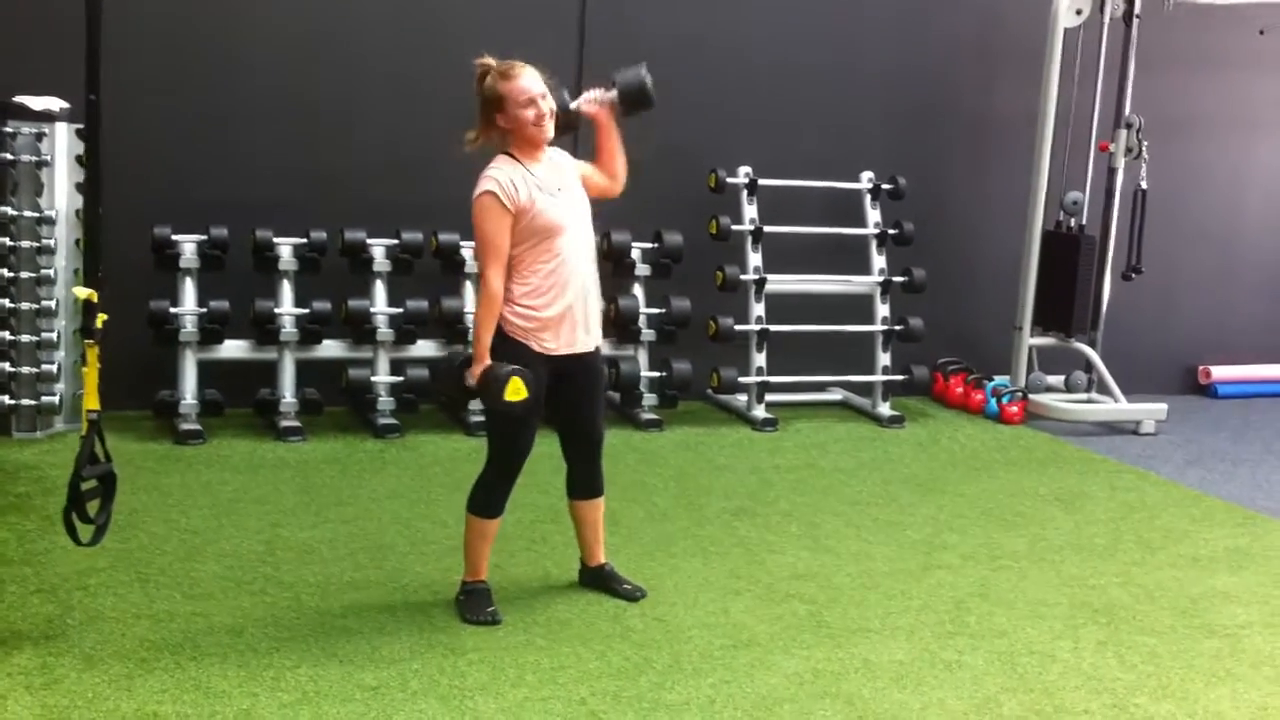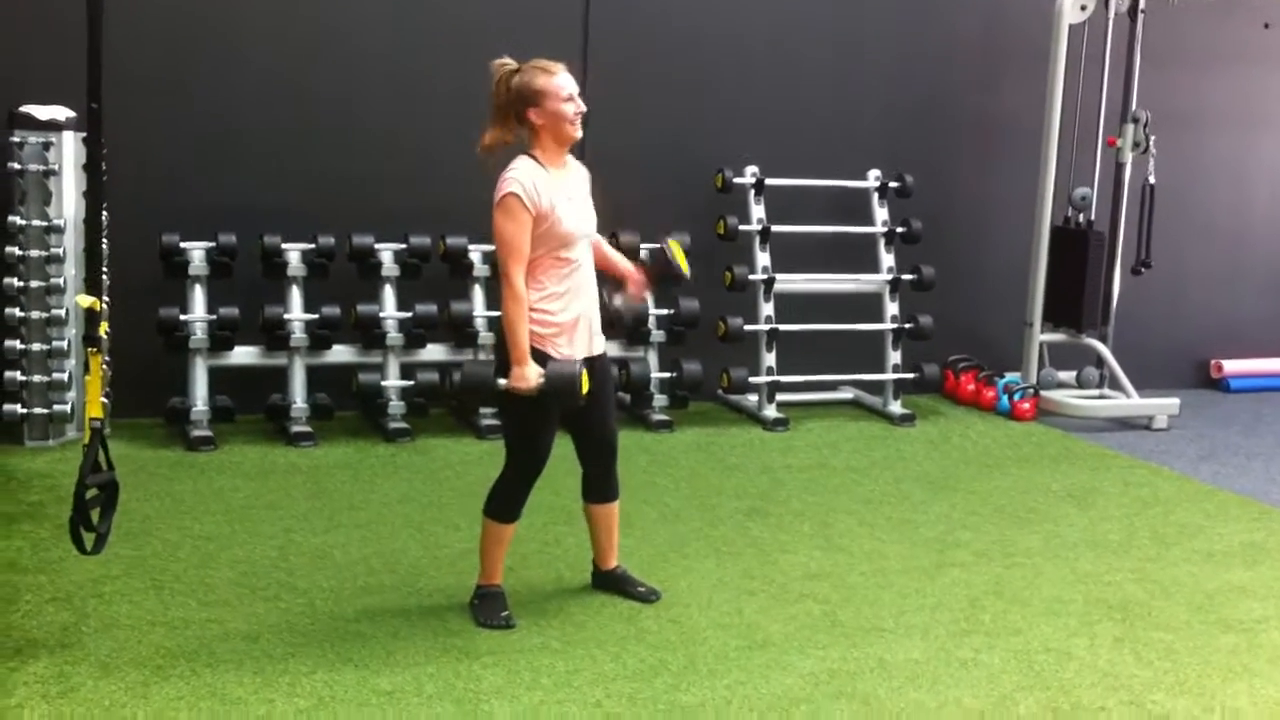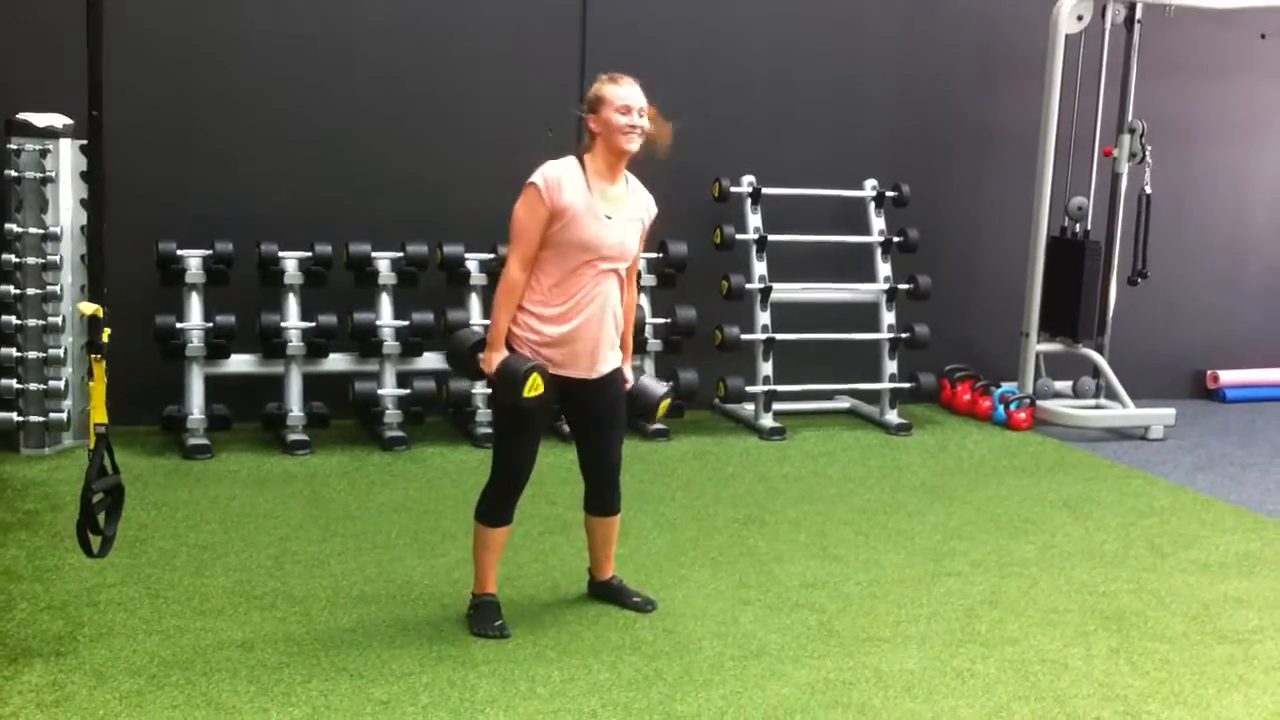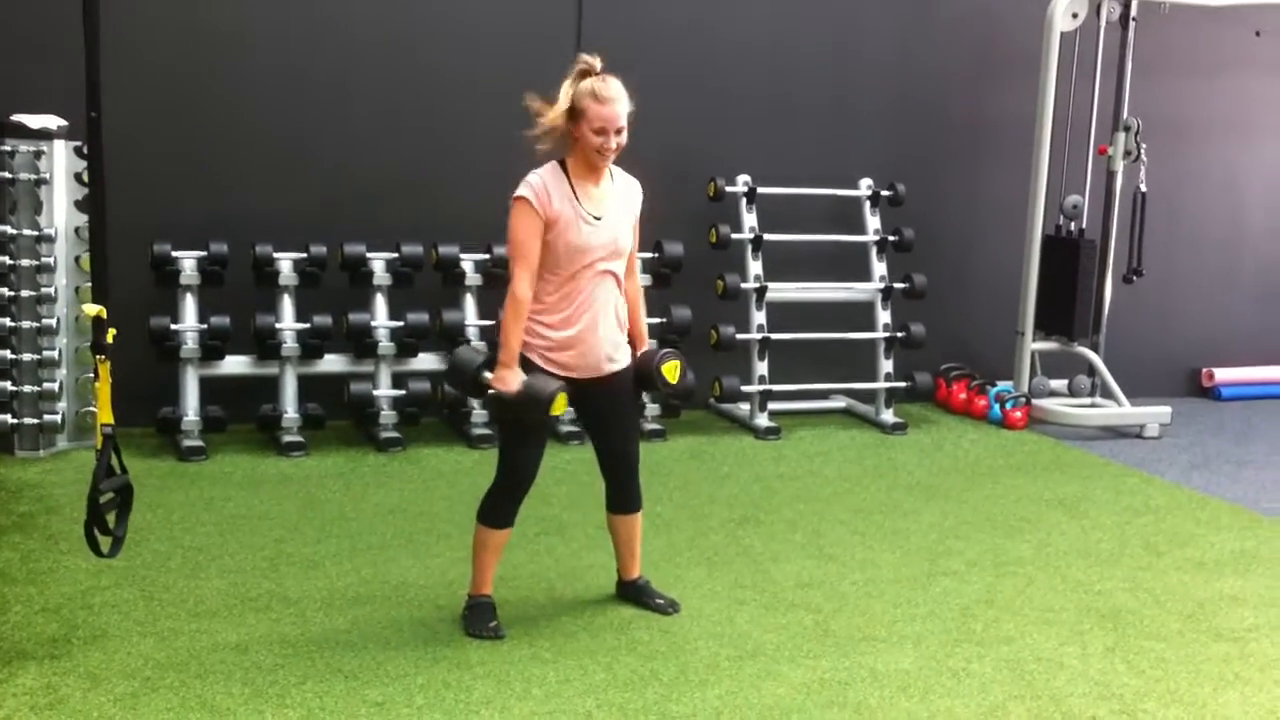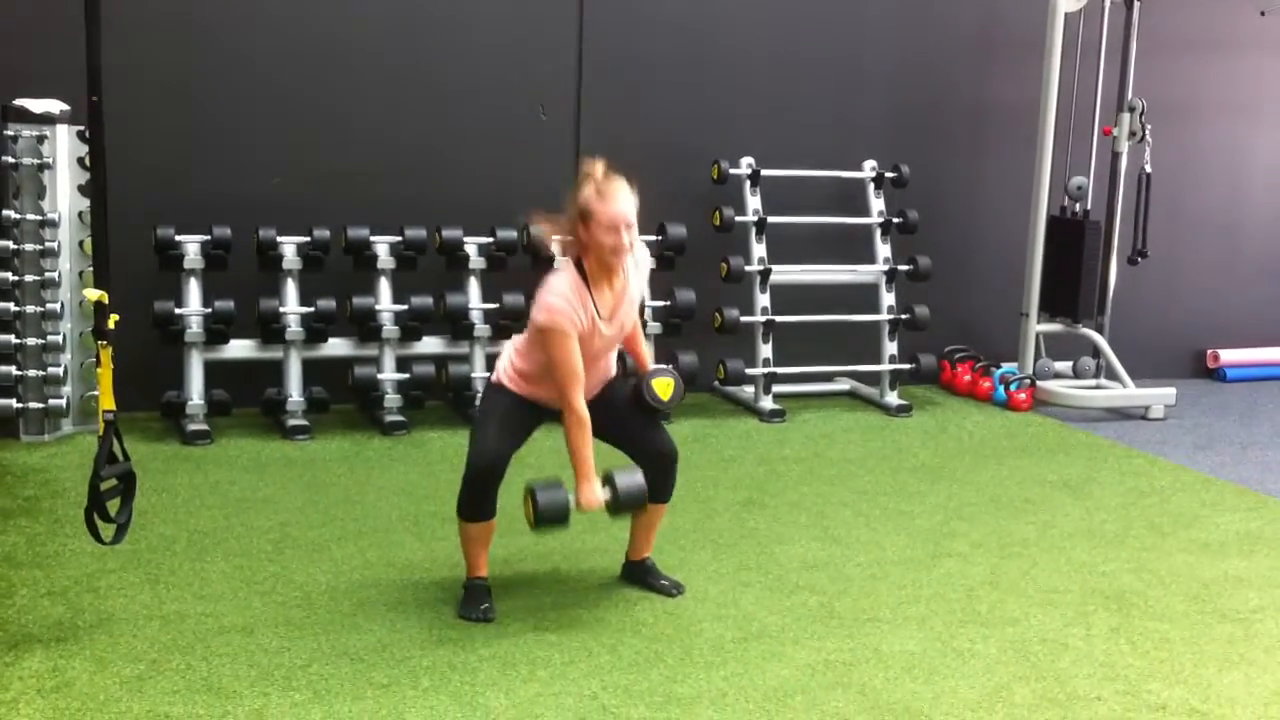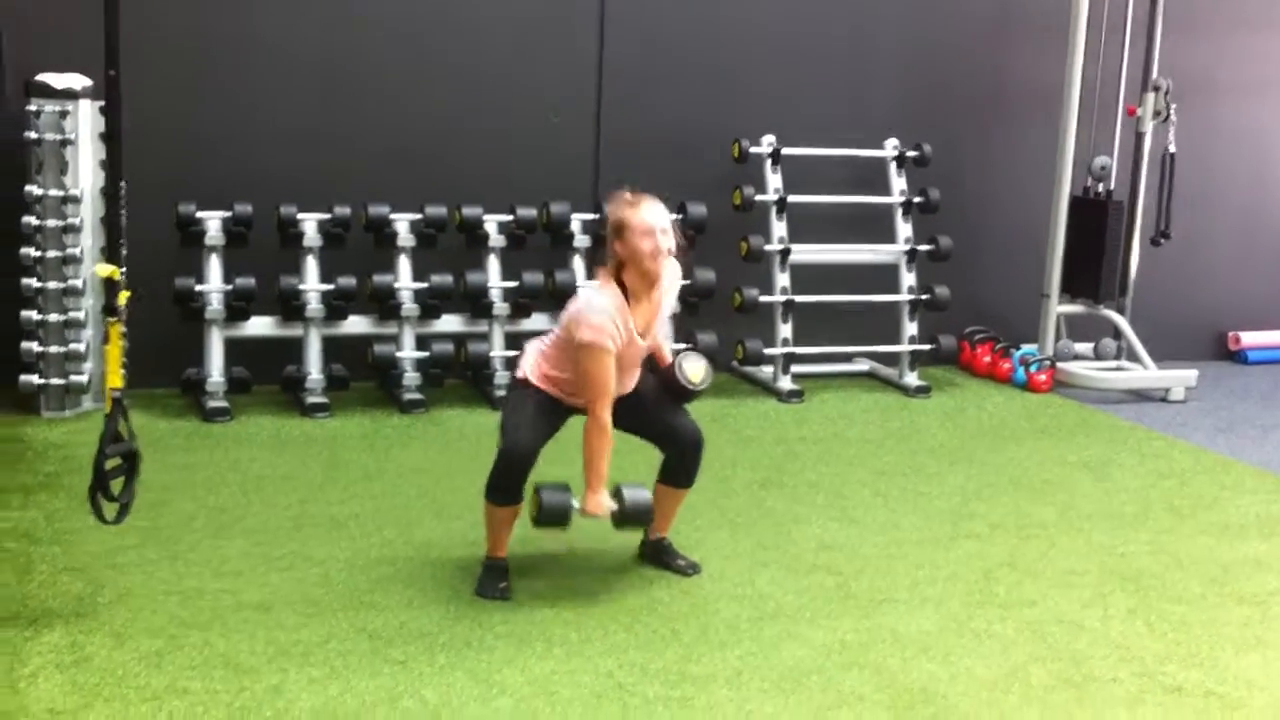
dt=0.5s
person 1, frame 1
left shoulder: (560, 161)
right shoulder: (499, 182)
left elbow: (613, 183)
right elbow: (492, 277)
left wrist: (605, 121)
right wrist: (481, 356)
left hip: (580, 340)
right hip: (524, 345)
left knee: (587, 454)
right knee: (505, 464)
left ankle: (595, 565)
right ankle: (474, 583)
person 1, frame 2
left shoulder: (575, 171)
right shoulder: (521, 183)
right elbow: (513, 277)
left wrist: (627, 270)
right wrist: (520, 361)
left hip: (586, 344)
right hip: (541, 351)
left knee: (602, 457)
right knee: (523, 468)
left ankle: (607, 567)
right ankle: (488, 587)
person 1, frame 3
left shoulder: (641, 202)
right shoulder: (552, 181)
right elbow: (517, 269)
left wrist: (627, 357)
right wrist: (496, 345)
left hip: (598, 362)
right hip: (534, 357)
left knee: (605, 472)
right knee: (509, 475)
left ankle: (602, 577)
right ankle: (483, 596)
person 1, frame 4
left shoulder: (629, 189)
right shoulder: (539, 190)
right elbow: (522, 284)
left wrist: (643, 345)
right wrist: (506, 363)
left hip: (608, 361)
right hip: (542, 362)
left knee: (624, 470)
right knee: (514, 478)
left ankle: (631, 580)
right ankle: (479, 599)
person 1, frame 5
left shoulder: (637, 262)
right shoulder: (560, 298)
right elbow: (572, 403)
left wrist: (646, 369)
right wrist: (586, 480)
left hip: (599, 383)
right hip: (523, 388)
left knee: (661, 454)
right knee: (484, 466)
left ankle: (638, 562)
right ankle: (477, 580)
person 1, frame 6
left shoulder: (669, 276)
right shoulder: (599, 309)
right elbow: (599, 413)
left wrist: (669, 366)
right wrist: (595, 489)
left hip: (621, 381)
right hip: (546, 385)
left knee: (687, 440)
right knee: (516, 454)
left ankle: (655, 541)
right ankle: (496, 560)
